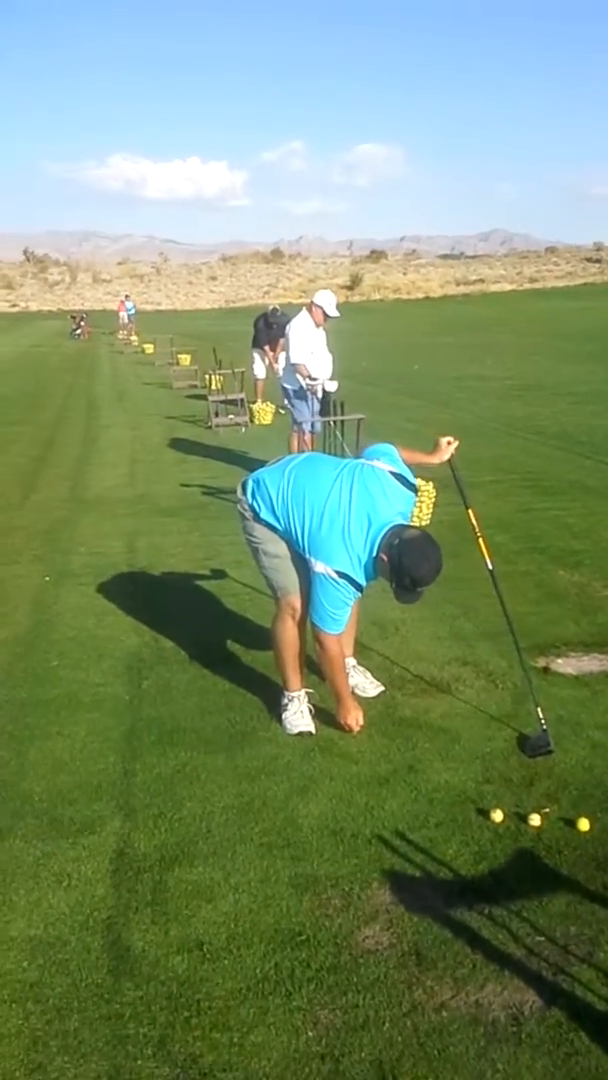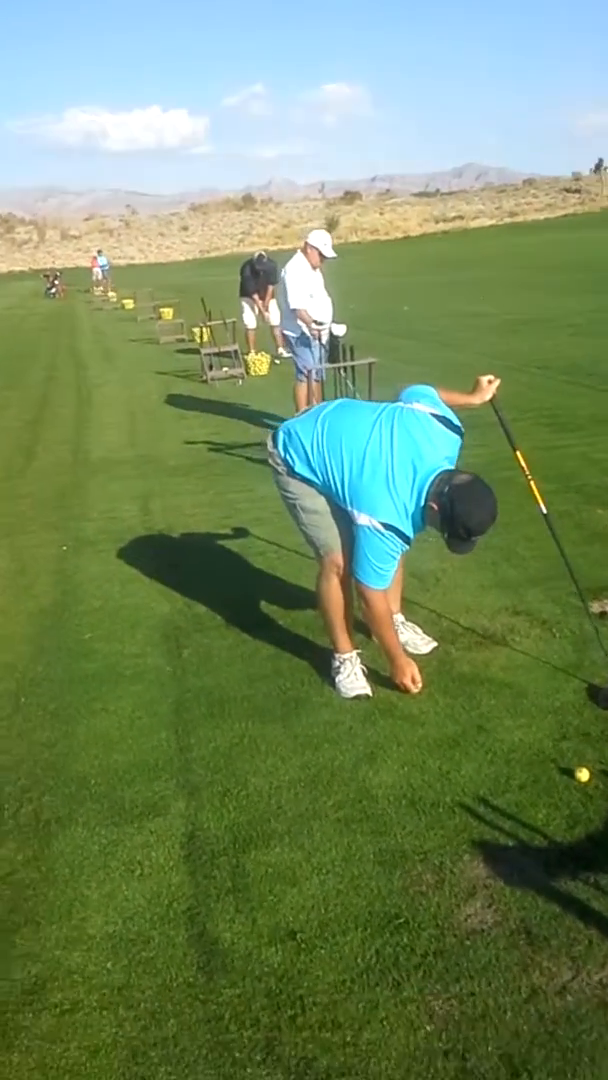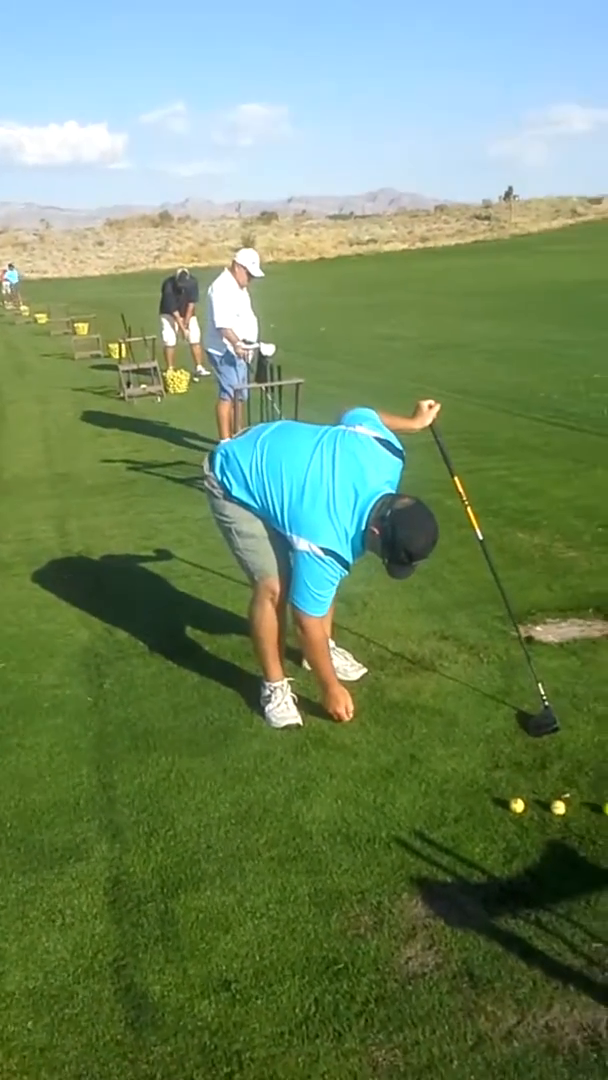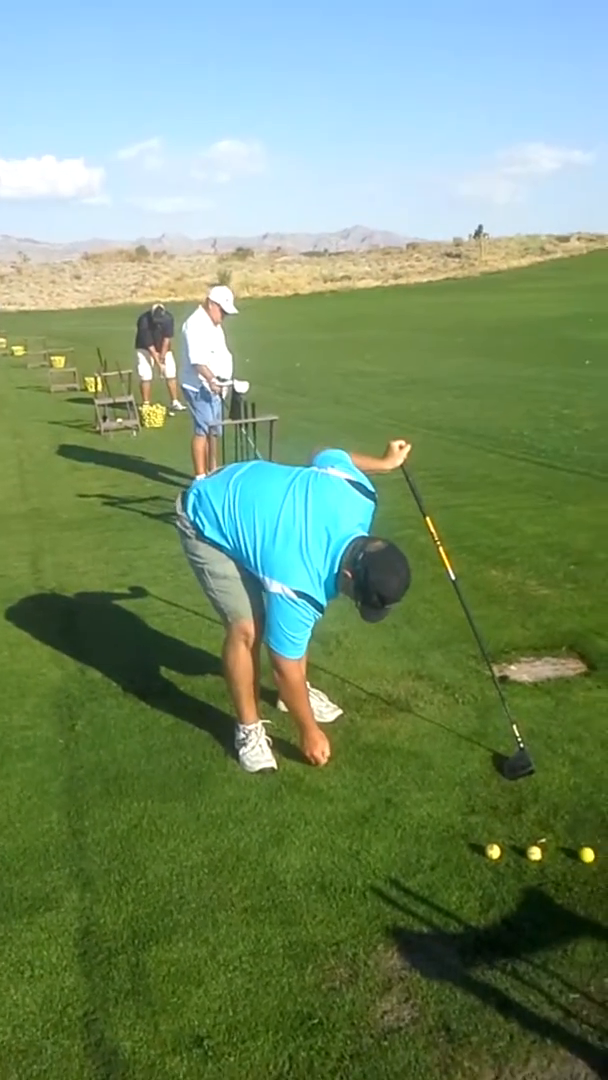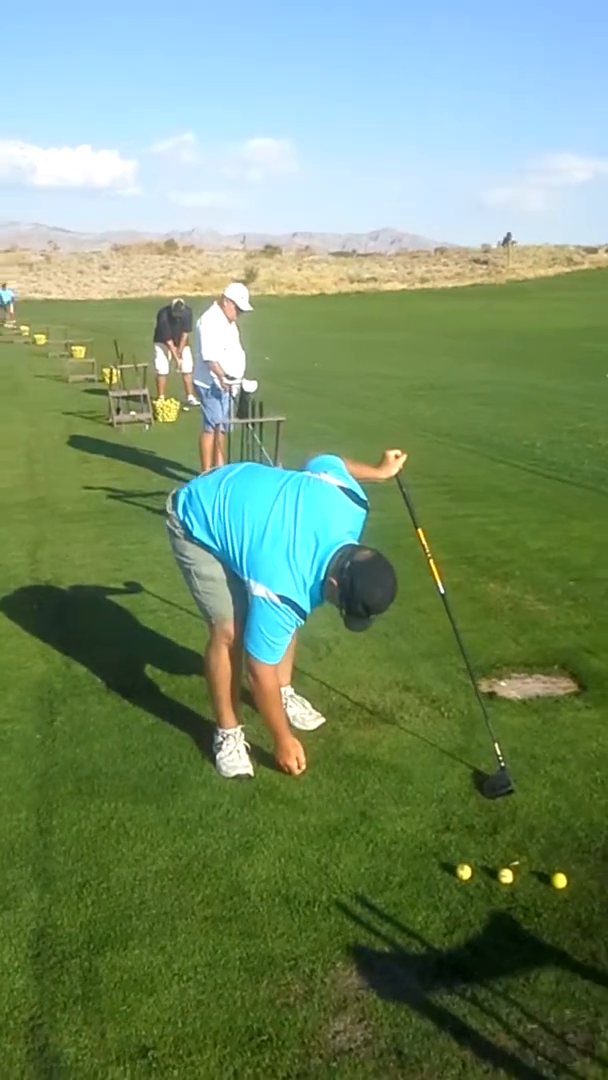
dt=0.4s
person 1, frame 1
left shoulder: (402, 489)
right shoulder: (340, 566)
left elbow: (379, 450)
right elbow: (327, 639)
left wrist: (432, 457)
right wrist: (345, 703)
right hip: (263, 506)
left knee: (348, 593)
right knee: (294, 604)
left ankle: (347, 665)
right ankle: (293, 697)
person 1, frame 2
left shoulder: (448, 432)
right shoulder: (387, 518)
left elbow: (418, 392)
right elbow: (371, 595)
left wrist: (473, 397)
right wrist: (398, 662)
right hip: (297, 458)
right knee: (338, 560)
left ankle: (394, 620)
right ankle: (344, 658)
person 1, frame 3
left shoulder: (389, 455)
right shoulder: (326, 543)
left elbow: (359, 415)
right elbow: (308, 621)
left wrist: (413, 422)
right wrist: (331, 689)
right hip: (233, 482)
right knee: (273, 586)
left ankle: (325, 648)
right ankle: (274, 687)
person 1, frame 4
left shoulder: (361, 497)
right shoulder: (299, 587)
left elbow: (329, 456)
right elbow: (285, 666)
left wrist: (384, 462)
right wrist: (310, 733)
right hip: (206, 521)
right knee: (247, 628)
left ankle: (297, 692)
right ankle: (248, 729)
person 1, frame 5
left shoulder: (352, 504)
right shoulder: (283, 590)
left elbow: (325, 462)
right elbow: (261, 670)
left wrist: (379, 471)
right wrist: (284, 740)
right hip: (195, 521)
right knee: (231, 630)
left ankle: (283, 694)
right ankle: (228, 734)
